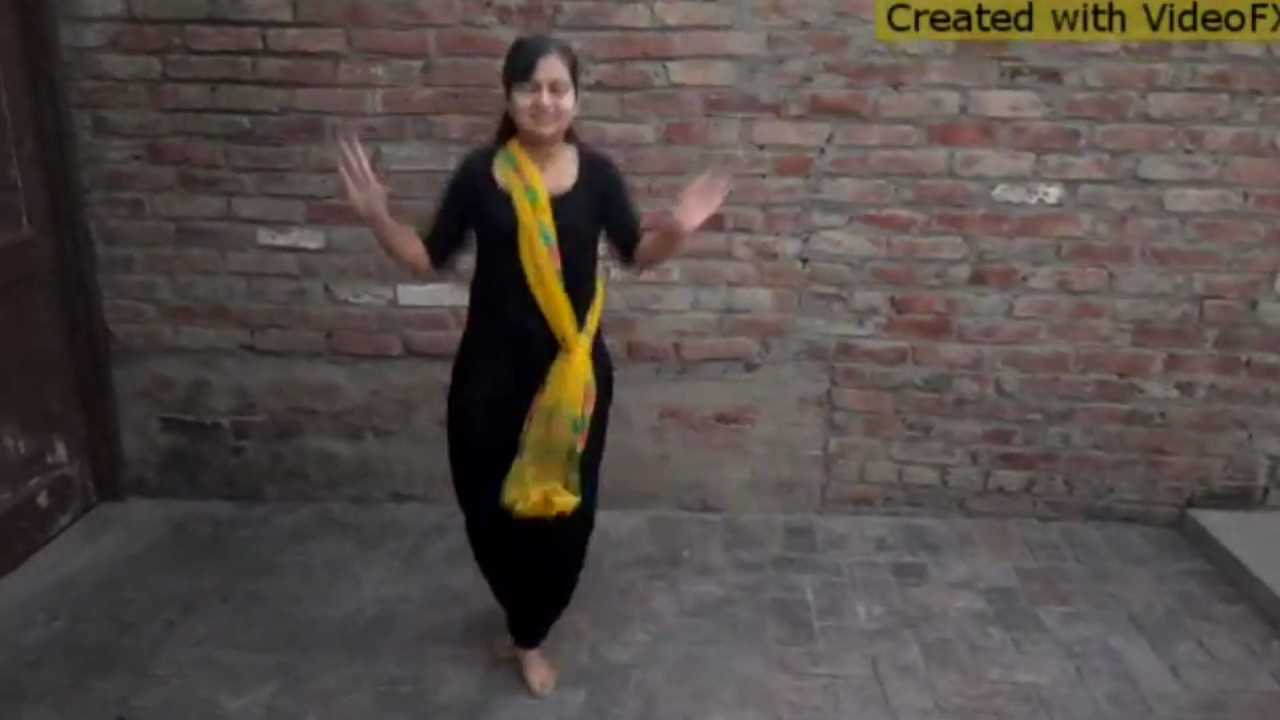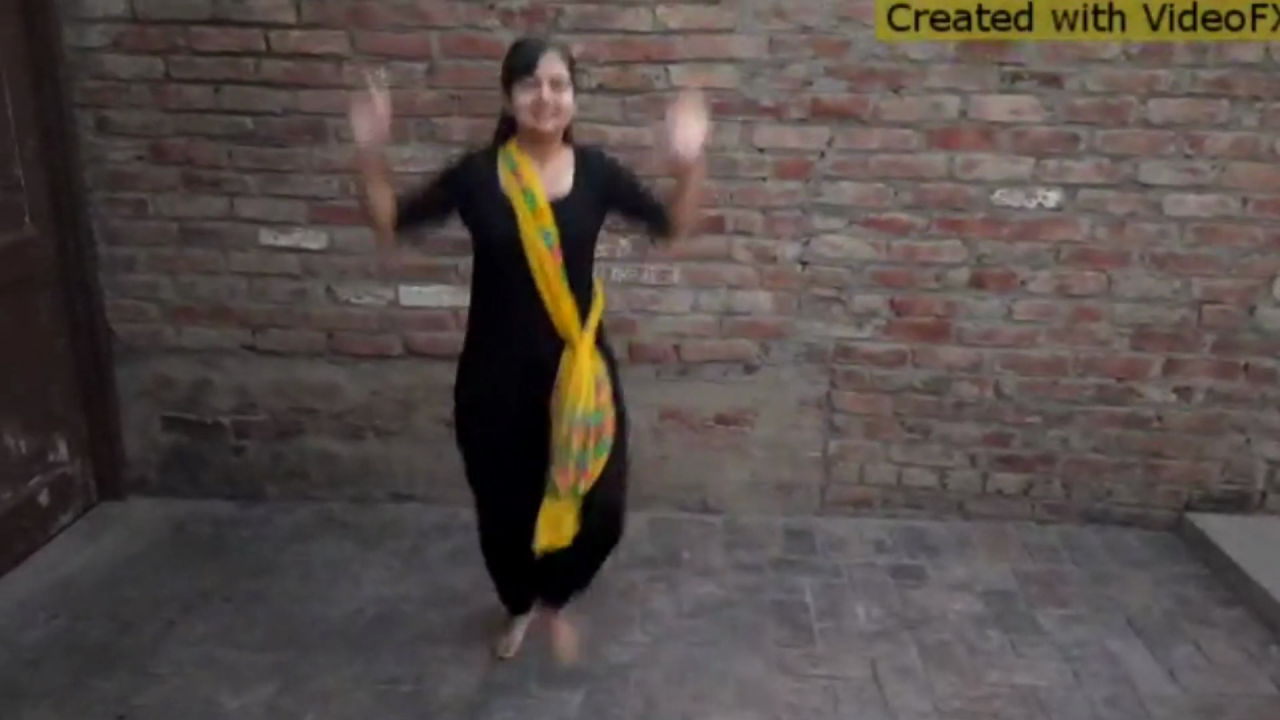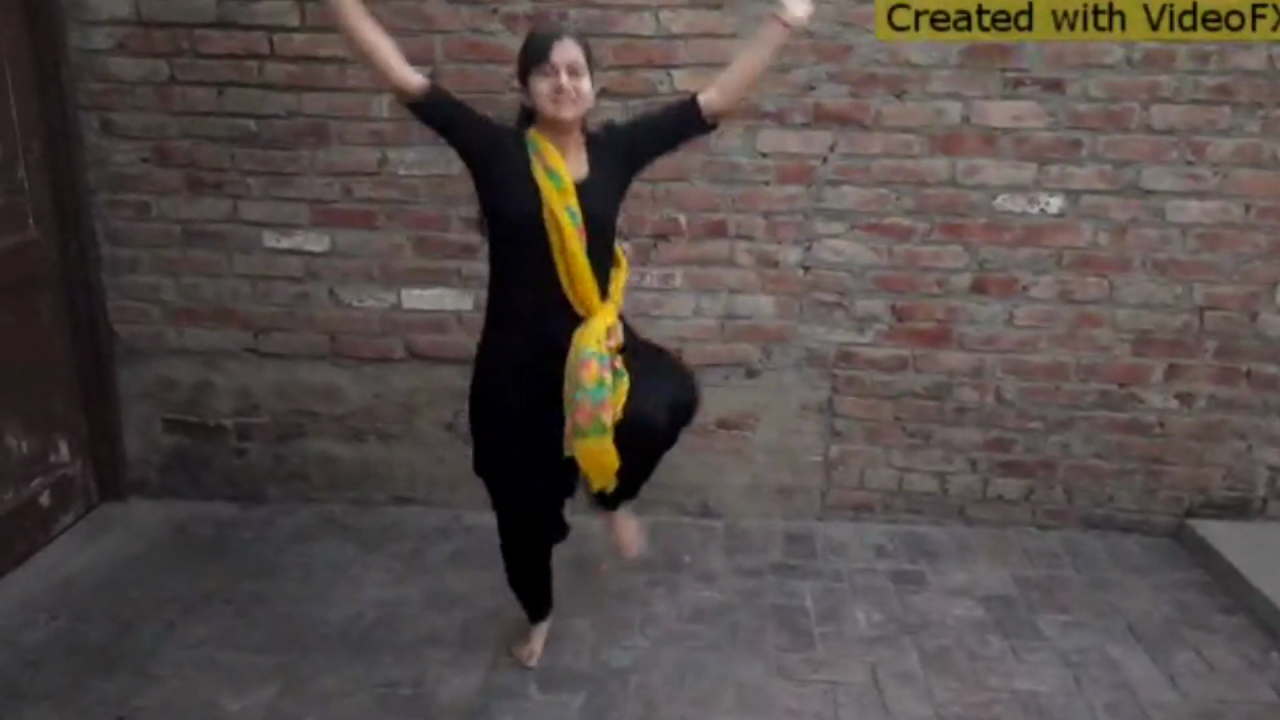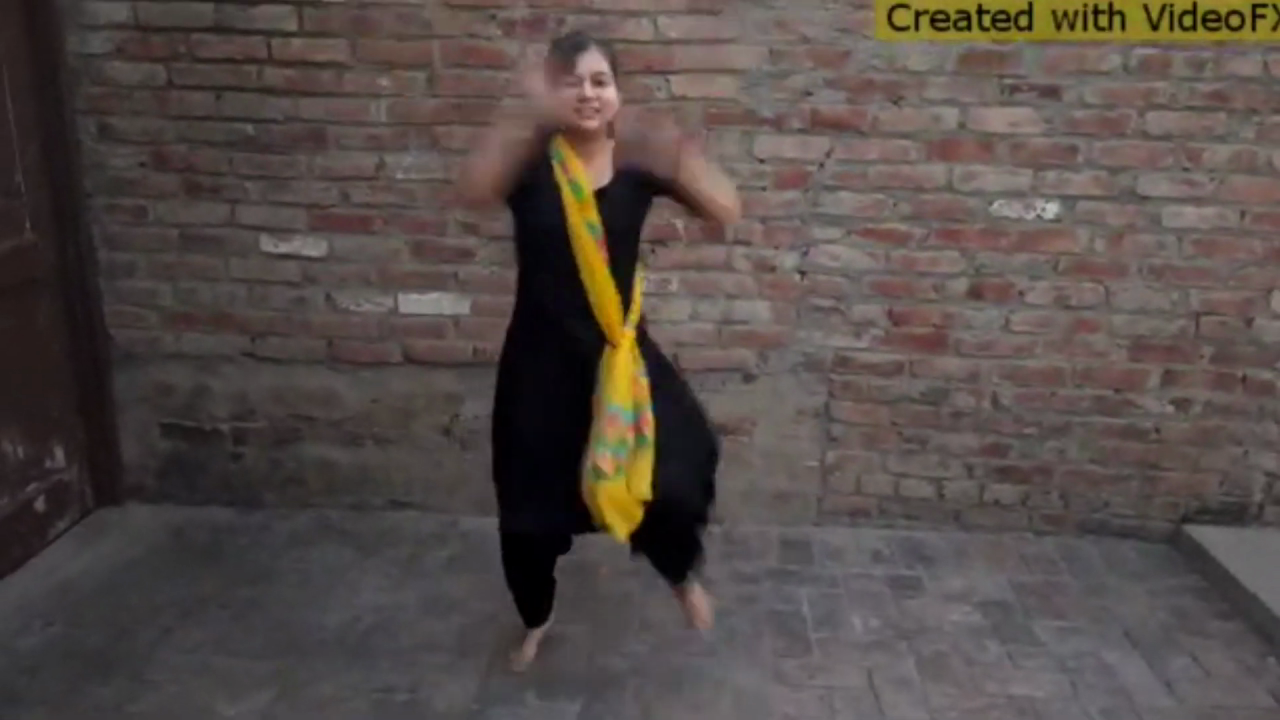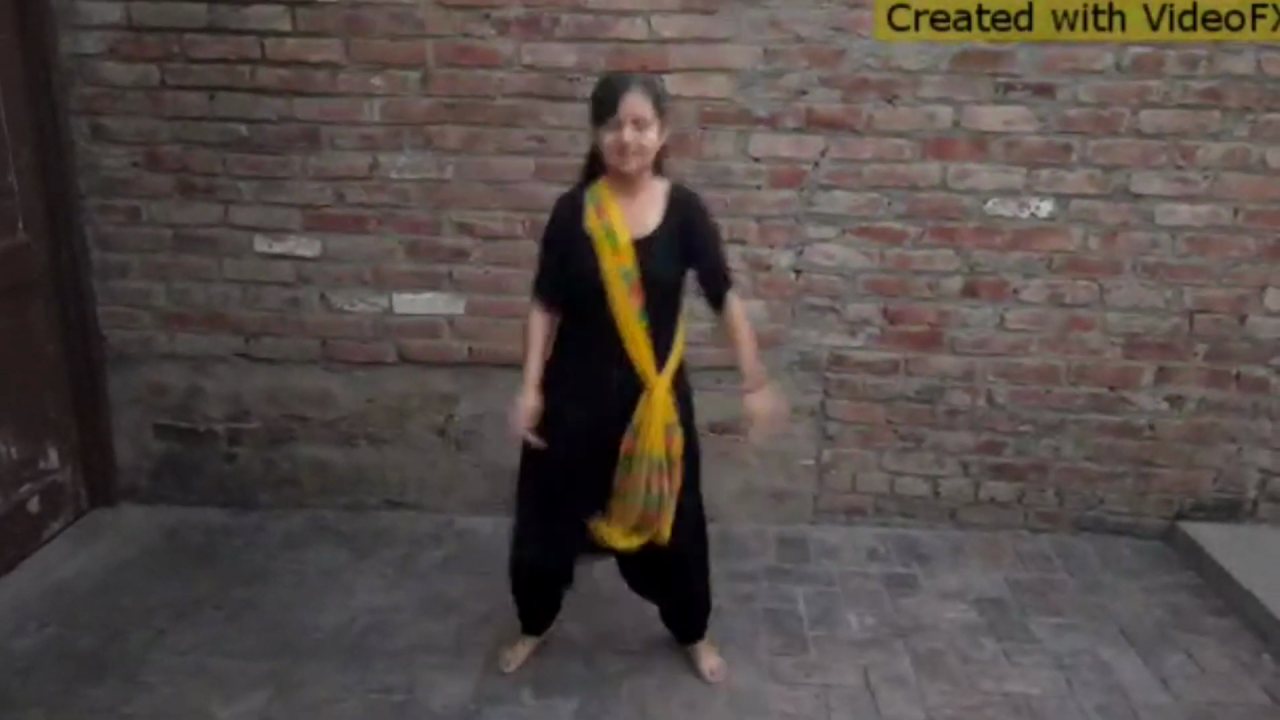
dt=0.2s
person 1, frame 1
left shoulder: (597, 173)
right shoulder: (479, 172)
left elbow: (637, 256)
right elbow: (425, 258)
left wrist: (678, 228)
right wrist: (372, 212)
left hip: (572, 368)
right hip: (491, 368)
left knee: (559, 509)
right knee: (491, 508)
left ankle: (531, 635)
right ankle: (518, 615)
person 1, frame 2
left shoulder: (596, 170)
right shoulder: (476, 173)
left elbow: (670, 229)
right elbow: (393, 226)
left wrist: (687, 168)
right wrist: (373, 167)
left hip: (576, 367)
right hip: (497, 368)
left knee: (595, 512)
right knee: (503, 507)
left ankle: (554, 599)
right ankle: (518, 603)
person 1, frame 3
left shoulder: (615, 146)
right shoulder: (495, 149)
left elbow: (711, 103)
right elbow: (404, 80)
left hip: (597, 338)
right hip: (517, 351)
left knee: (656, 409)
right knee: (523, 498)
left ankle: (613, 498)
right ankle: (538, 615)
person 1, frame 4
left shoulder: (638, 161)
right shoulder: (529, 160)
left elbow: (724, 211)
right elbow: (473, 189)
left wrist: (677, 160)
right wrist: (524, 115)
left hip: (619, 355)
right hip: (540, 360)
left knee: (671, 482)
right knee: (531, 507)
left ankle: (680, 567)
right ankle: (535, 619)
person 1, frame 5
left shoulder: (685, 208)
right shoulder: (572, 211)
left elbow: (724, 298)
right elbow: (544, 305)
left wrist: (755, 382)
right wrist: (530, 387)
left hip: (655, 395)
right hip: (577, 392)
left knee: (670, 527)
right knee: (549, 522)
left ankle: (695, 635)
right ankle: (534, 626)
